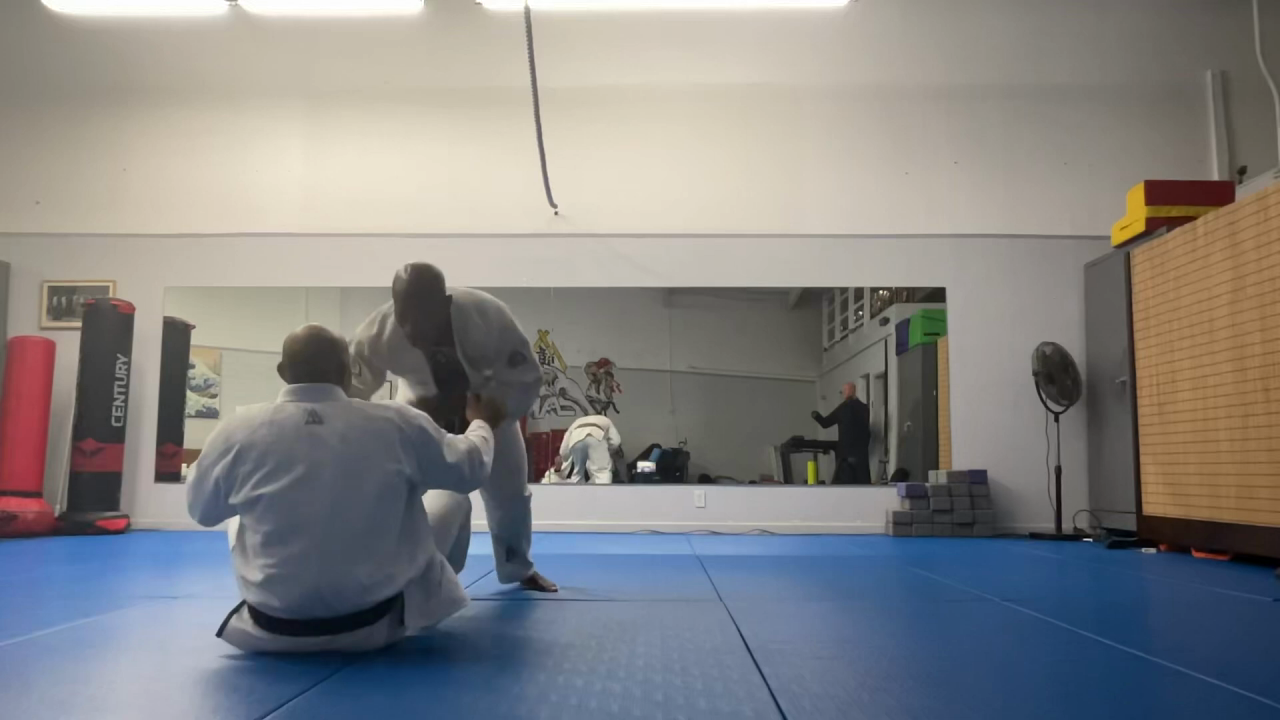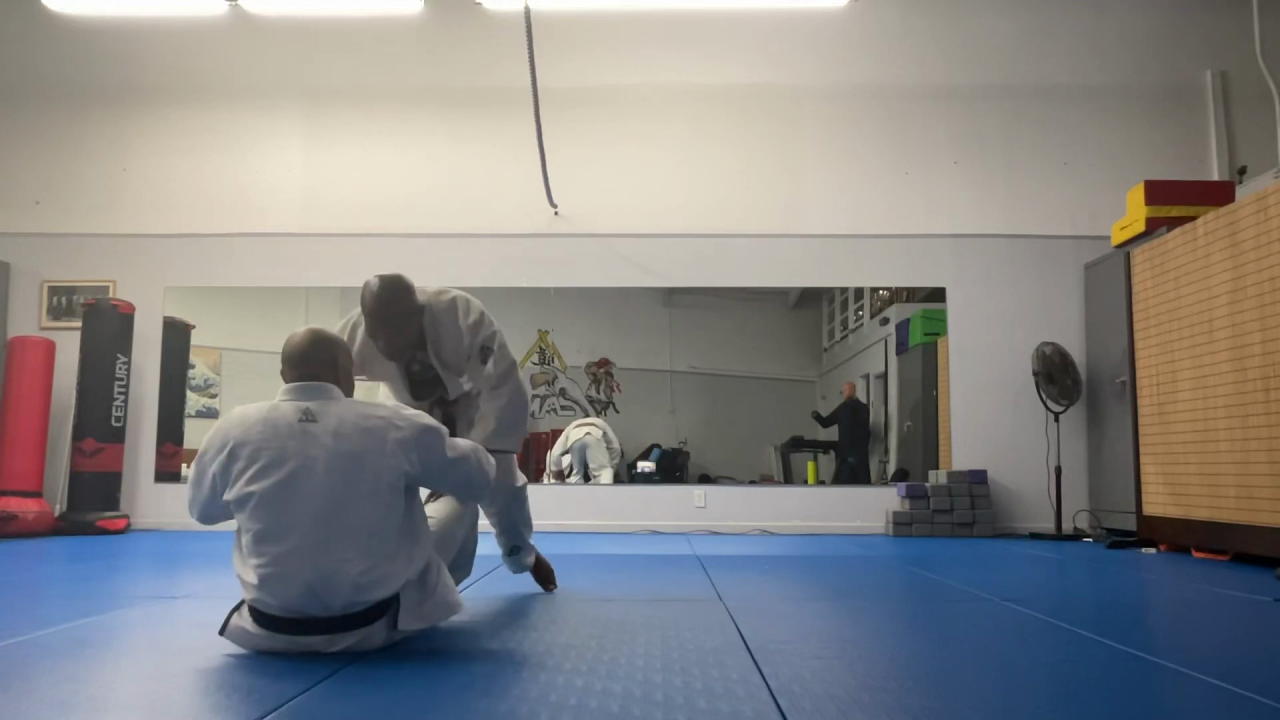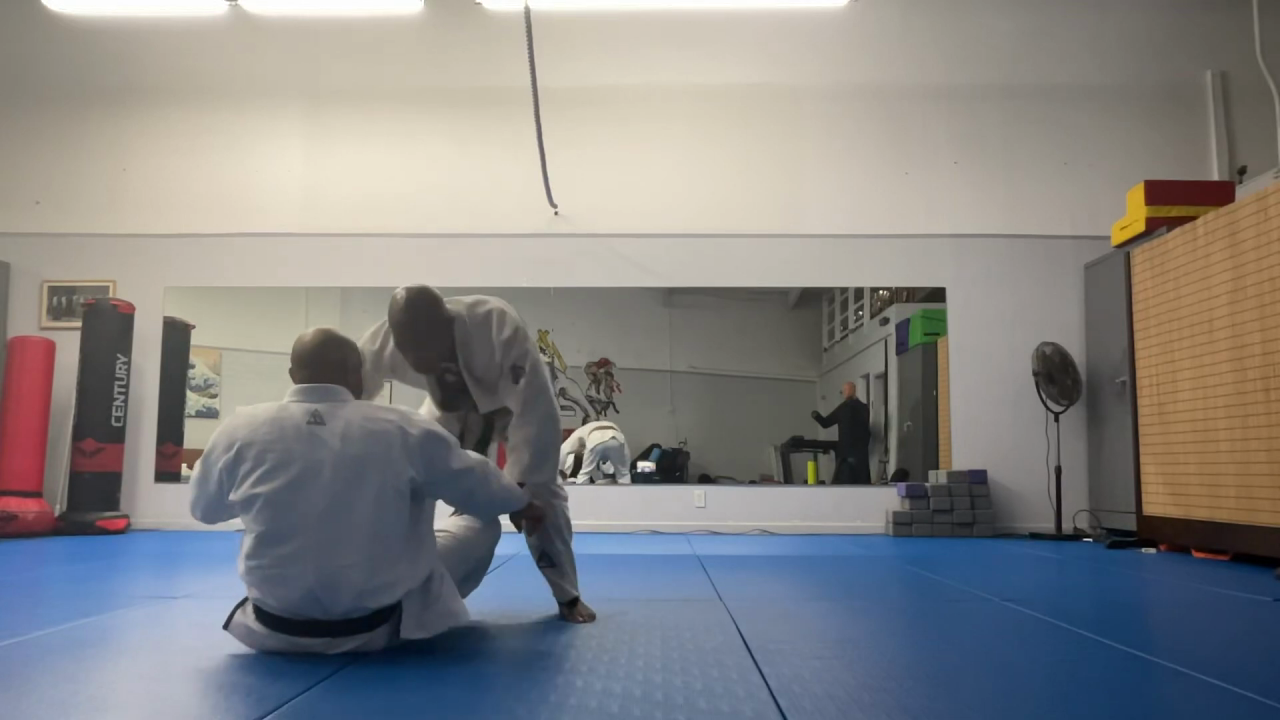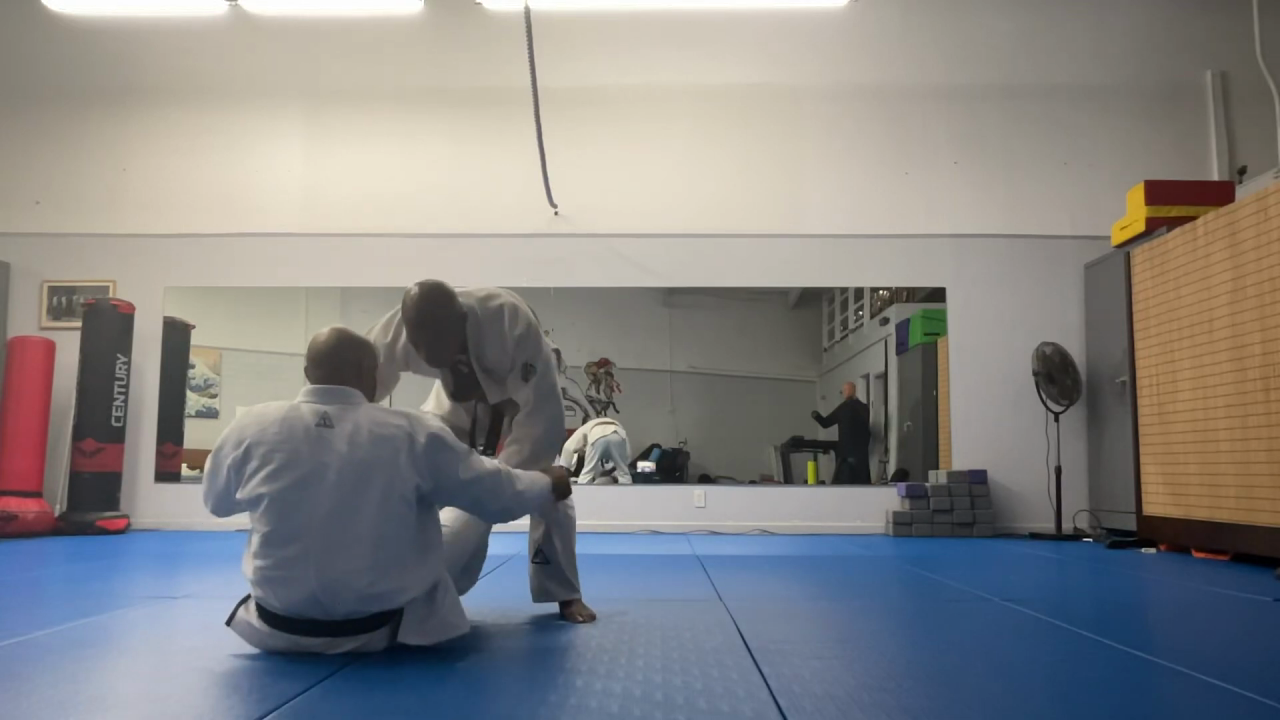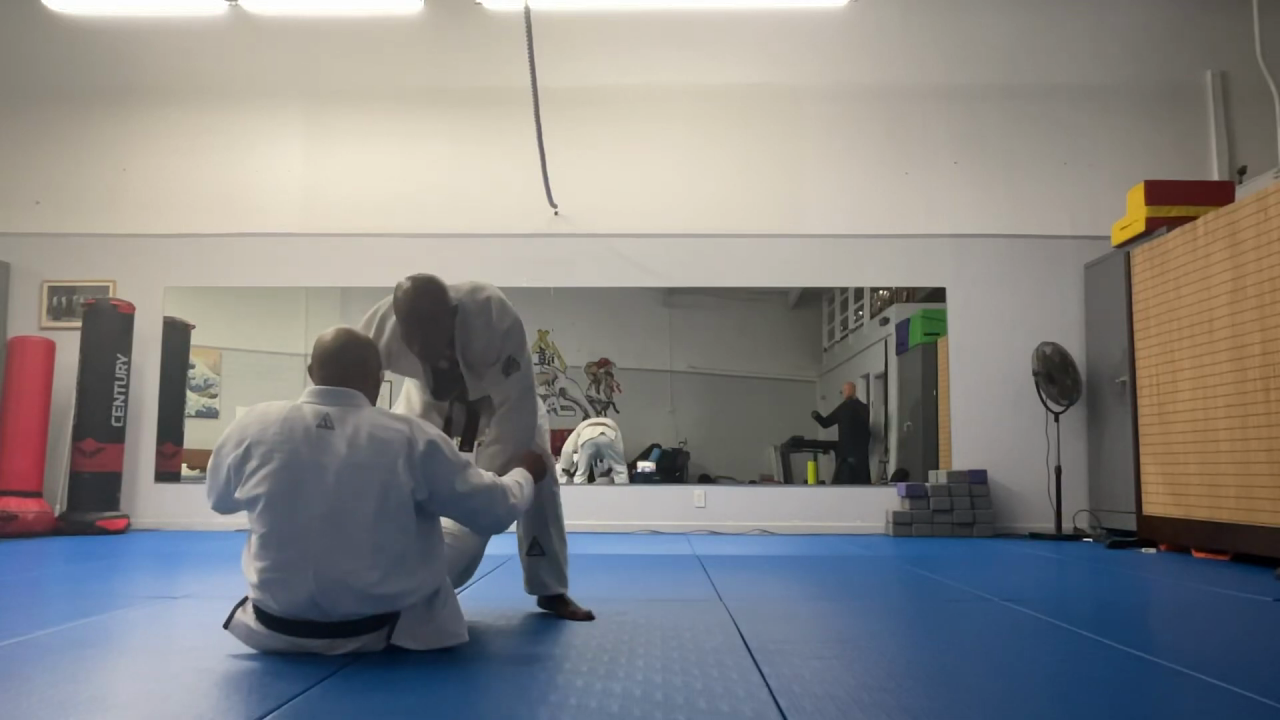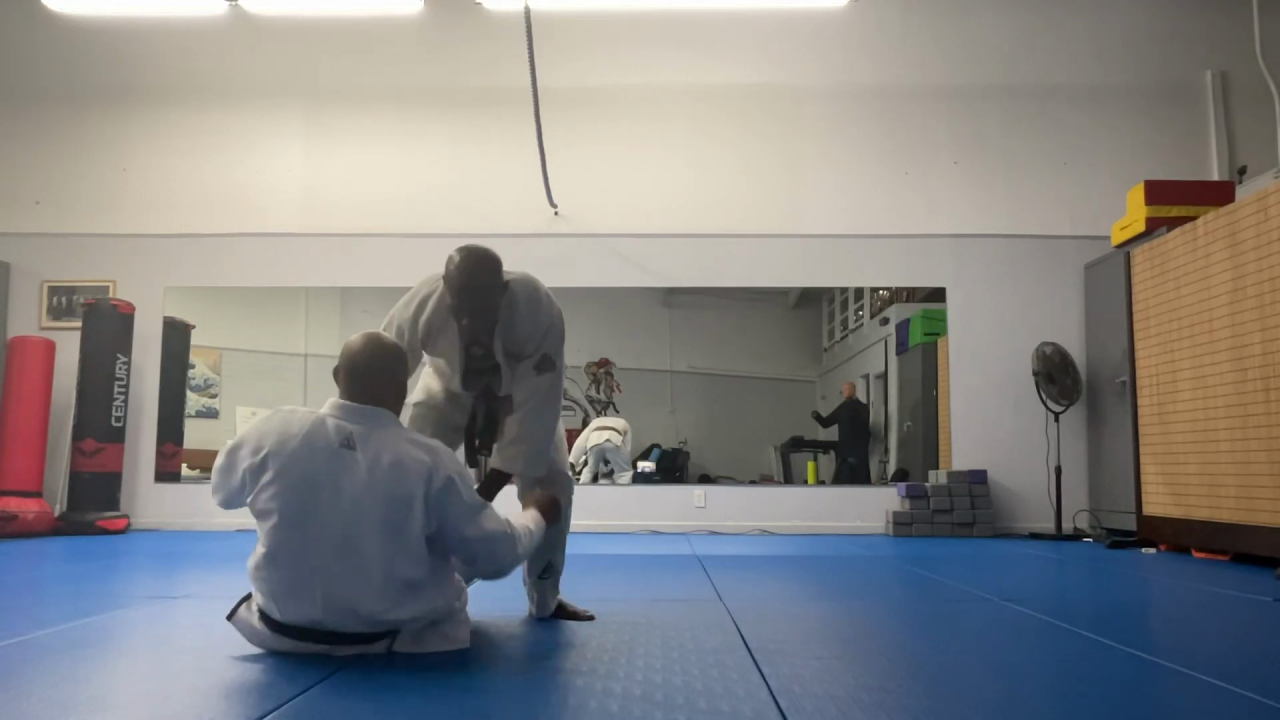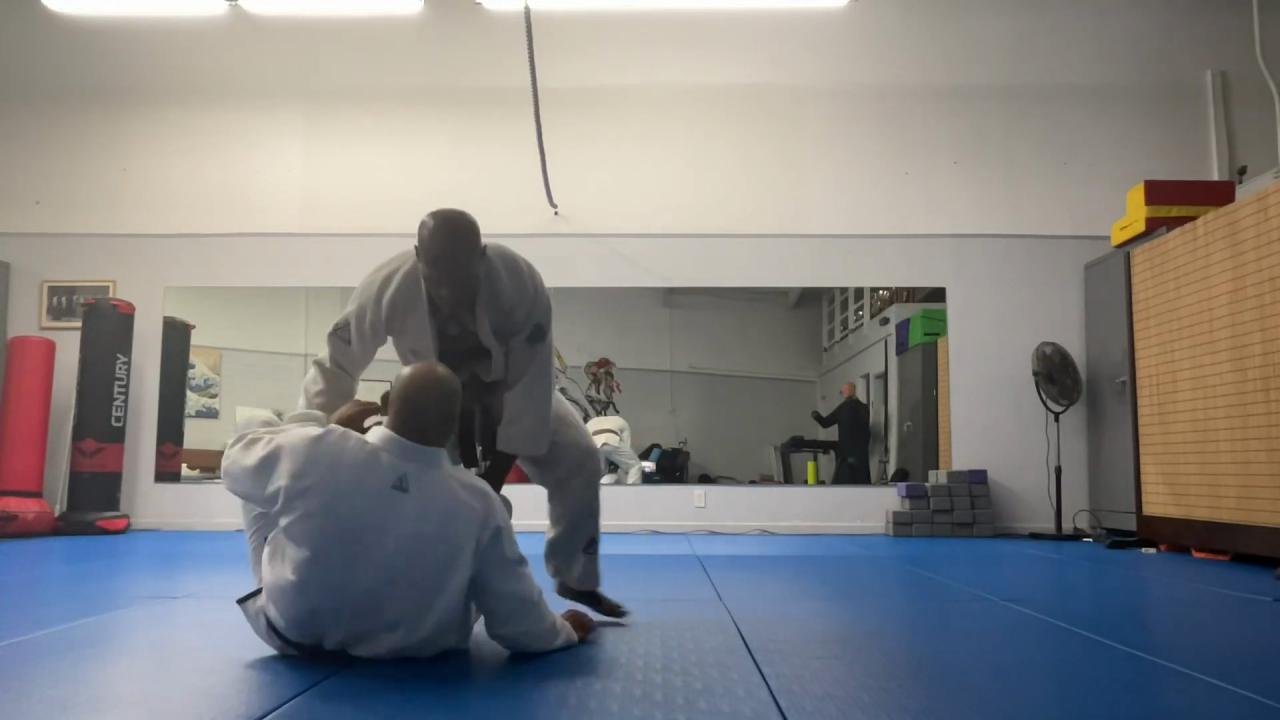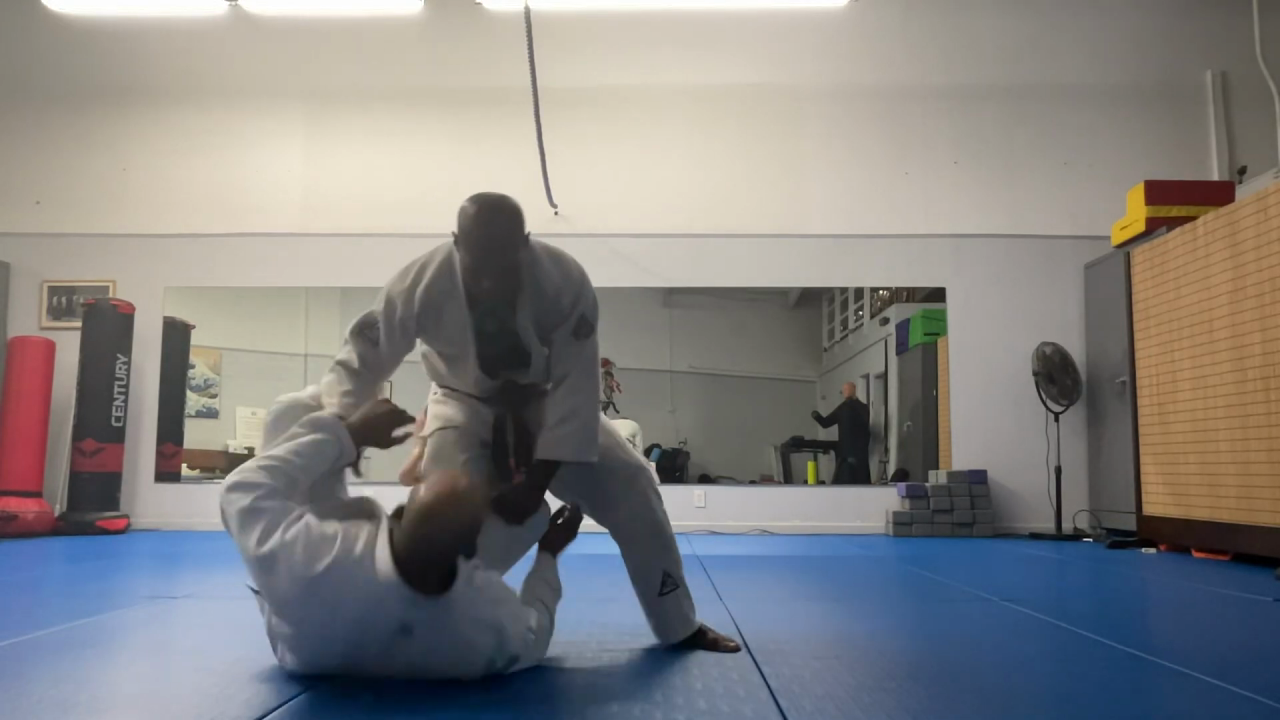
dt=0.4s
person 1, frame 1
left shoulder: (488, 316)
right shoulder: (379, 332)
left elbow: (525, 379)
right elbow: (351, 387)
right hip: (422, 405)
left knee: (509, 490)
left ankle: (519, 567)
person 1, frame 2
left shoulder: (463, 316)
right shoulder: (352, 337)
left elbow: (506, 387)
left hip: (469, 402)
right hip: (408, 409)
left knee: (500, 484)
left ankle: (525, 554)
person 1, frame 3
left shoulder: (498, 327)
right shoulder: (382, 343)
left elbow: (537, 413)
left wrist: (513, 487)
left hip: (514, 401)
right hip: (450, 410)
left knee: (542, 487)
left ankle: (566, 593)
person 1, frame 4
left shoulder: (511, 322)
right shoulder: (394, 333)
left elbow: (543, 414)
left hip: (525, 390)
right hip: (457, 398)
left ankle: (565, 593)
person 1, frame 5
left shoulder: (495, 317)
right shoulder: (379, 327)
left elbow: (516, 409)
left hip: (499, 391)
right hip: (429, 397)
left ankle: (551, 589)
person 1, frame 6
left shoulder: (539, 309)
right shoulder: (421, 306)
left elbow: (538, 406)
left wrist: (490, 487)
left hip: (518, 392)
right hip: (449, 388)
left knee: (551, 484)
left ankle: (546, 598)
person 1, frame 7
left shoulder: (518, 281)
right shoulder: (384, 289)
left elbow: (530, 380)
right elbow: (337, 363)
left wrist: (497, 471)
left hip: (509, 386)
left knee: (579, 460)
left ankle: (575, 576)
person 1, frame 8
left shoulder: (564, 279)
right shoulder: (419, 285)
left elbow: (576, 384)
right elbow: (361, 361)
left wrist: (537, 481)
left hip: (543, 402)
right hip: (465, 404)
left knee: (628, 486)
left ankle: (681, 625)
person 2, frame 1
left shoulder: (239, 430)
right shoulder: (396, 425)
left elbow: (202, 510)
right elbow: (468, 467)
right wrist: (482, 423)
left hip: (275, 629)
right hip: (375, 624)
right knee: (452, 498)
person 2, frame 2
left shoulder: (235, 429)
right shoulder: (396, 426)
left elbow: (203, 510)
right elbow: (476, 476)
left hip: (274, 628)
right hip: (375, 624)
right knee: (459, 503)
person 2, frame 3
left shoulder: (242, 430)
right shoulder: (403, 430)
left elbow: (205, 508)
right elbow: (479, 486)
right wrist: (522, 504)
left hip: (278, 629)
right hip: (379, 625)
right knee: (482, 521)
person 2, frame 4
left shoulder: (253, 427)
right shoulder: (412, 434)
left elbow: (217, 501)
right elbow: (497, 496)
right wrist: (549, 485)
left hip: (280, 627)
right hip: (382, 626)
right knee: (472, 519)
person 2, frame 5
left shoulder: (254, 427)
right shoulder: (411, 439)
left elbow: (221, 499)
right elbow: (493, 510)
right wrist: (525, 473)
left hip: (280, 629)
right hip: (386, 628)
right knee: (466, 530)
person 2, frame 6
left shoulder: (273, 431)
right shoulder: (429, 462)
left elbow: (225, 491)
right elbow: (496, 557)
right wrist: (535, 516)
left hip: (287, 631)
right hip: (393, 636)
person 2, frame 7
left shoulder: (315, 451)
right shoulder: (478, 506)
left elbow: (238, 462)
right elbow: (517, 620)
left wrist: (328, 427)
right wrist: (566, 632)
left hip: (292, 633)
right hip: (404, 649)
person 2, frame 8
left shoulder: (312, 560)
right shoulder: (495, 617)
left elbow: (246, 491)
right elbow: (527, 640)
left wrist: (345, 432)
right wrist: (546, 555)
